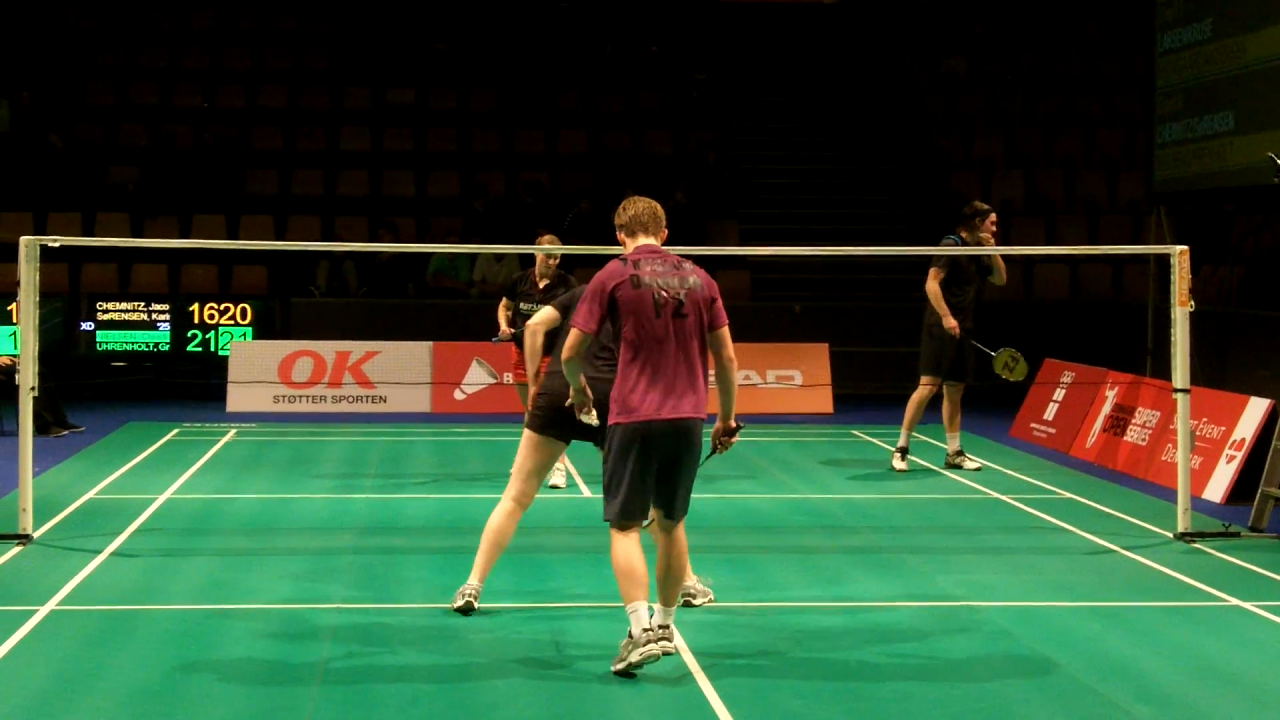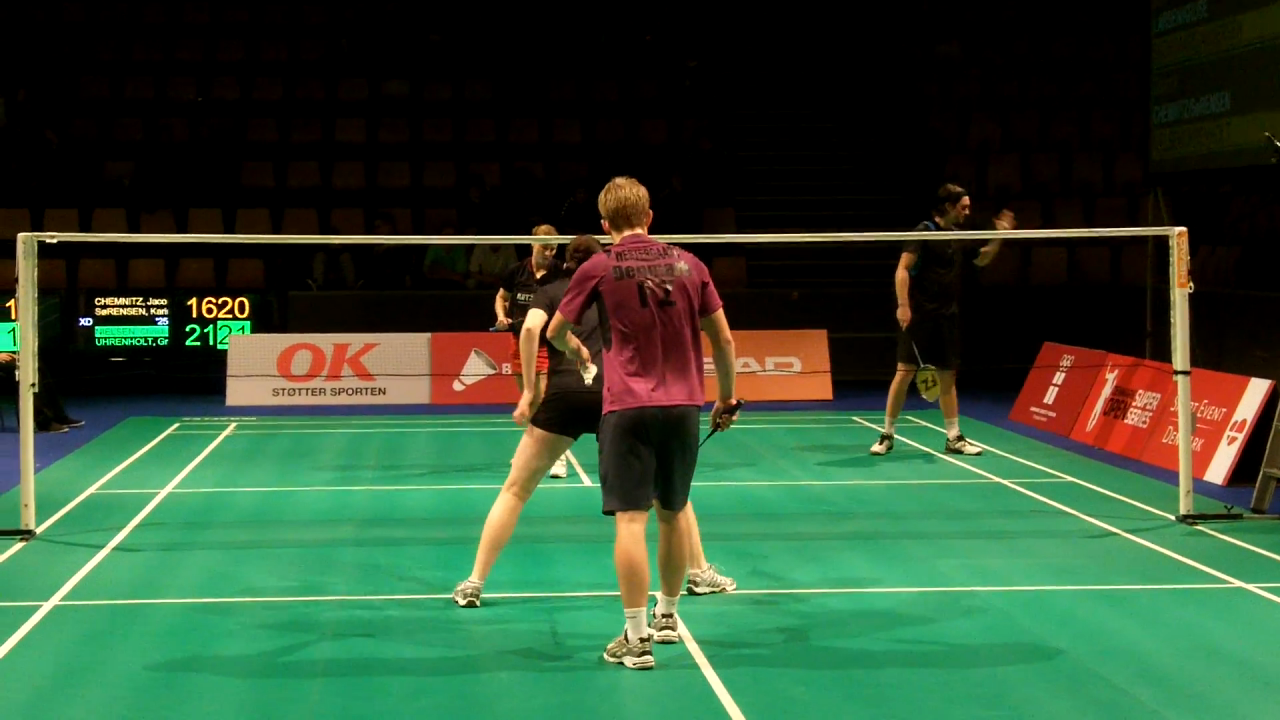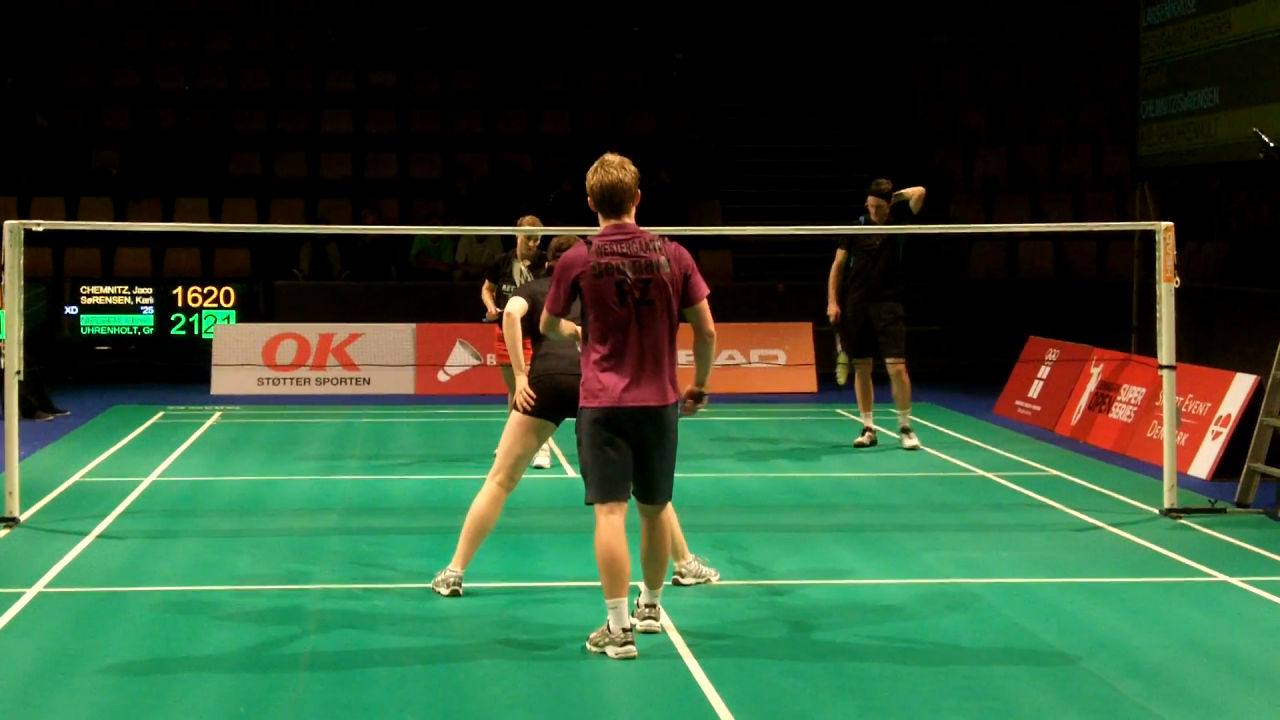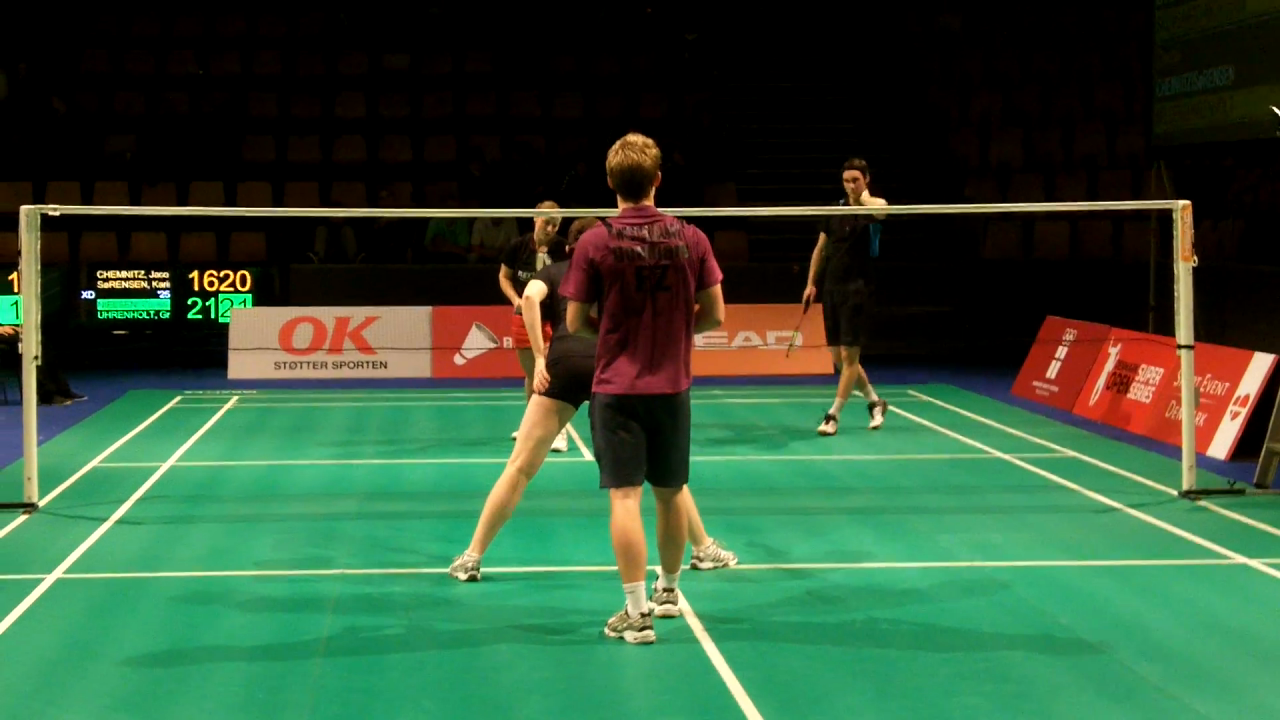
dt=0.5s
person 1, frame 1
left shoulder: (613, 276)
right shoulder: (699, 278)
left elbow: (570, 353)
right elbow: (726, 358)
left wrist: (578, 387)
right wrist: (727, 418)
left hip: (634, 418)
right hip: (688, 419)
left knee: (625, 526)
right knee: (671, 523)
left ankle: (641, 629)
right ankle: (664, 626)
person 1, frame 2
left shoulder: (598, 268)
right shoulder: (688, 264)
left elbow: (554, 332)
right elbow: (723, 339)
left wrist: (577, 349)
right wrist: (727, 396)
left hip: (628, 408)
right hip: (683, 406)
left knee: (631, 519)
right knee: (672, 514)
left ankle: (637, 638)
right ankle: (667, 616)
person 1, frame 3
left shoulder: (577, 260)
right shoulder: (673, 254)
left elbow: (547, 325)
right elbow: (706, 331)
right wrist: (700, 384)
left hip: (603, 403)
right hip: (660, 402)
left knee: (610, 511)
right knee: (654, 508)
left ankle: (619, 627)
right ankle: (650, 606)
person 1, frame 4
left shoulder: (594, 242)
right shoulder: (691, 238)
left elbow: (576, 323)
right elbow: (714, 315)
left hip: (617, 387)
right hip: (671, 386)
left knee: (625, 496)
right knee: (670, 492)
left ankle: (637, 614)
right ankle: (668, 591)
person 2, frame 1
left shoulder: (586, 291)
left elbow: (534, 325)
left wrist: (535, 380)
left hip: (556, 393)
right hip: (606, 400)
left knee: (516, 498)
left ankle: (472, 589)
right ankle: (688, 584)
person 2, frame 2
left shoulder: (550, 291)
left elbow: (531, 329)
left wrist: (530, 391)
left hip: (566, 394)
left knee: (515, 491)
left ankle: (473, 584)
right ankle: (700, 573)
person 2, frame 3
left shoulder: (533, 288)
left elbow: (511, 313)
left wrist: (520, 374)
left hip: (549, 379)
left knee: (500, 480)
left ankle: (453, 573)
right ankle: (685, 565)
person 2, frame 4
left shoulder: (552, 270)
left elbow: (530, 297)
left wrist: (540, 356)
left hip: (567, 363)
left knee: (521, 467)
left ankle: (471, 558)
right ankle: (704, 549)
person 3, frame 1
left shoulder: (978, 254)
right shoulder: (950, 246)
left elbow: (1000, 279)
right elbow: (932, 283)
left wrist: (992, 250)
right wrist: (945, 316)
left hip: (963, 330)
right hip: (941, 327)
left knee: (955, 391)
right knee: (928, 386)
left ankle: (954, 453)
right ankle: (901, 448)
person 3, frame 2
left shoulder: (960, 237)
right shoulder: (923, 232)
left elbow: (982, 259)
right elbow: (903, 269)
left wrist: (999, 233)
right wrist: (903, 305)
left hip: (947, 316)
right hip: (919, 314)
left knee: (947, 377)
right knee: (905, 372)
left ankle: (954, 438)
right ankle: (887, 435)
person 3, frame 3
left shoulder: (898, 220)
right shoulder: (855, 227)
left elbow: (919, 193)
right elbow: (838, 266)
left wrist: (894, 196)
right wrist: (832, 301)
left hip: (888, 306)
right hip: (856, 306)
left knee: (897, 368)
right knee: (861, 369)
left ankle: (905, 427)
right ankle: (868, 428)
person 3, frame 4
left shoulder: (872, 207)
right shoulder: (835, 210)
left elbow: (881, 207)
right elbow: (821, 248)
left wrist: (865, 196)
right wrist: (811, 283)
left hip: (856, 292)
right hip: (831, 291)
left knee: (849, 354)
right knee: (838, 357)
left ankle: (834, 415)
right ankle: (875, 402)
person 4, frame 1
left shoulder: (567, 284)
right shoulder: (519, 281)
right elbow: (504, 307)
right wrist: (504, 326)
right hip: (523, 354)
right knee: (531, 410)
left ankle: (559, 468)
person 4, frame 2
left shoulder: (562, 273)
right shoulder: (516, 271)
right elbow: (501, 297)
right wrist: (501, 316)
right hip: (521, 343)
left ankle: (559, 457)
person 4, frame 3
left shoulder: (546, 265)
right shoulder: (501, 263)
right elbow: (487, 289)
right wrist: (491, 307)
right hip: (506, 333)
right knee: (514, 391)
left ankle: (543, 448)
person 4, frame 4
right shoulder: (517, 247)
right elbow: (504, 277)
right wrist: (515, 299)
right hip: (524, 317)
right knee: (530, 374)
left ankle: (559, 430)
